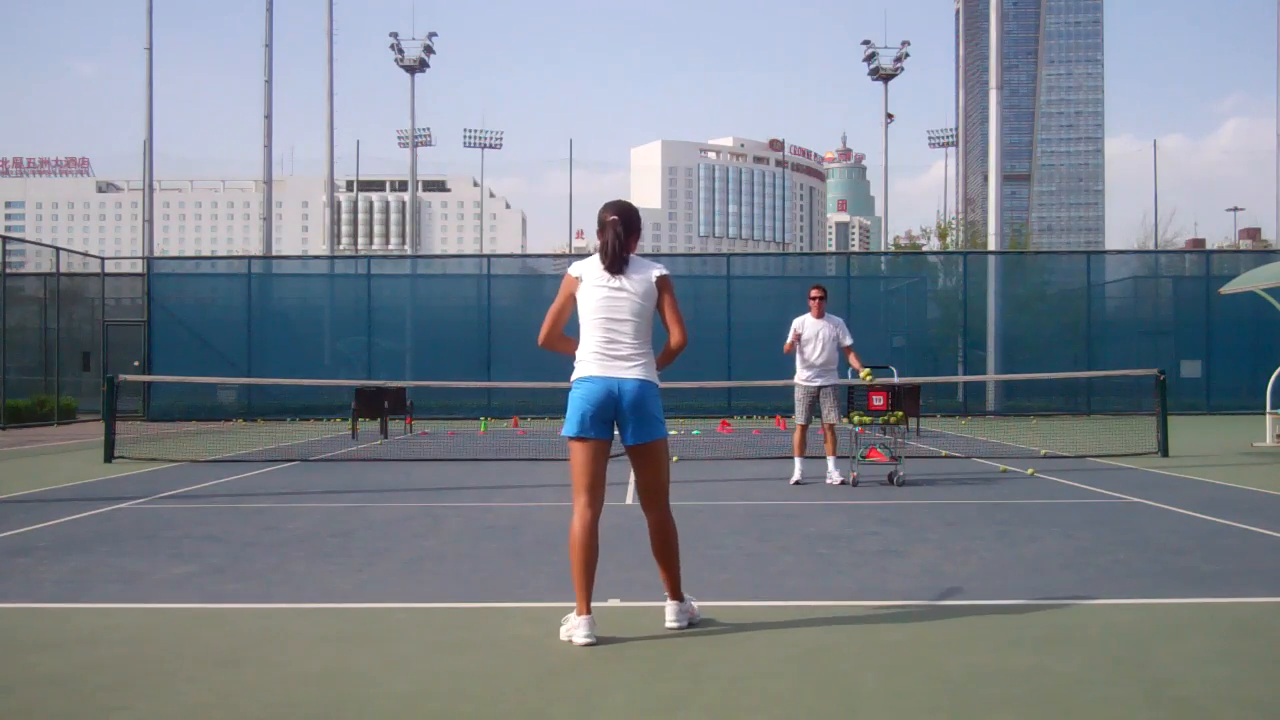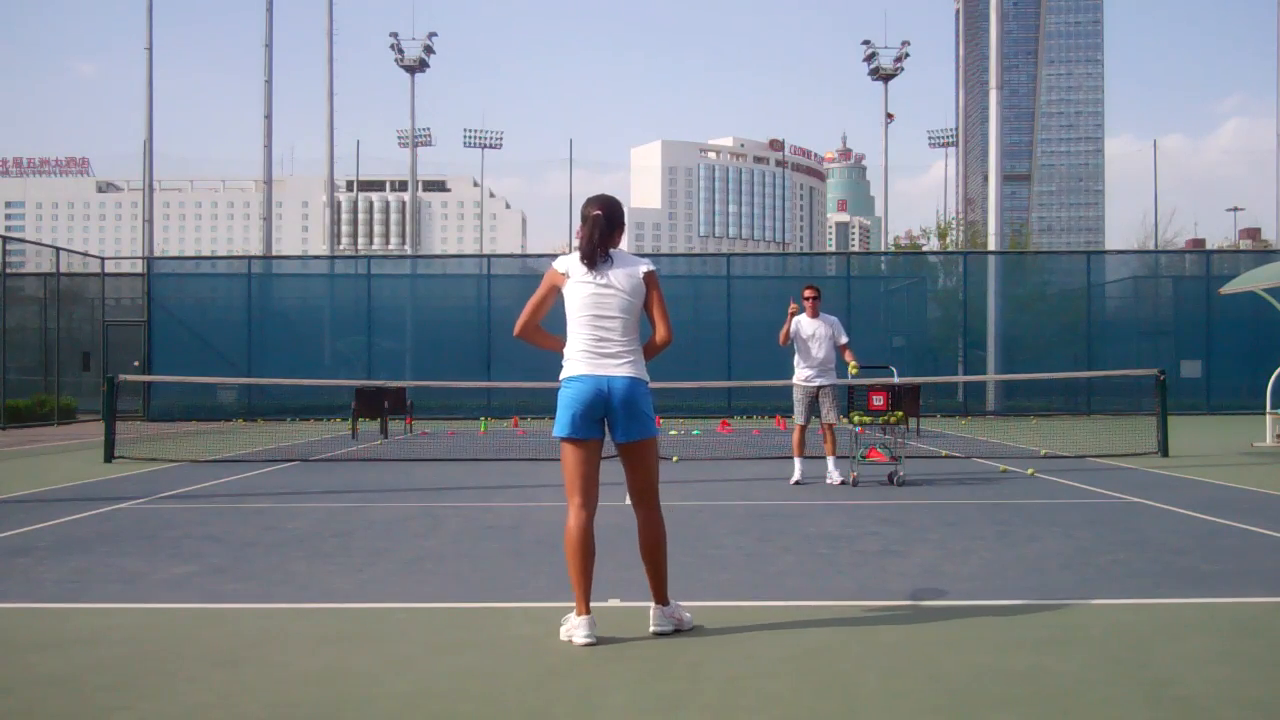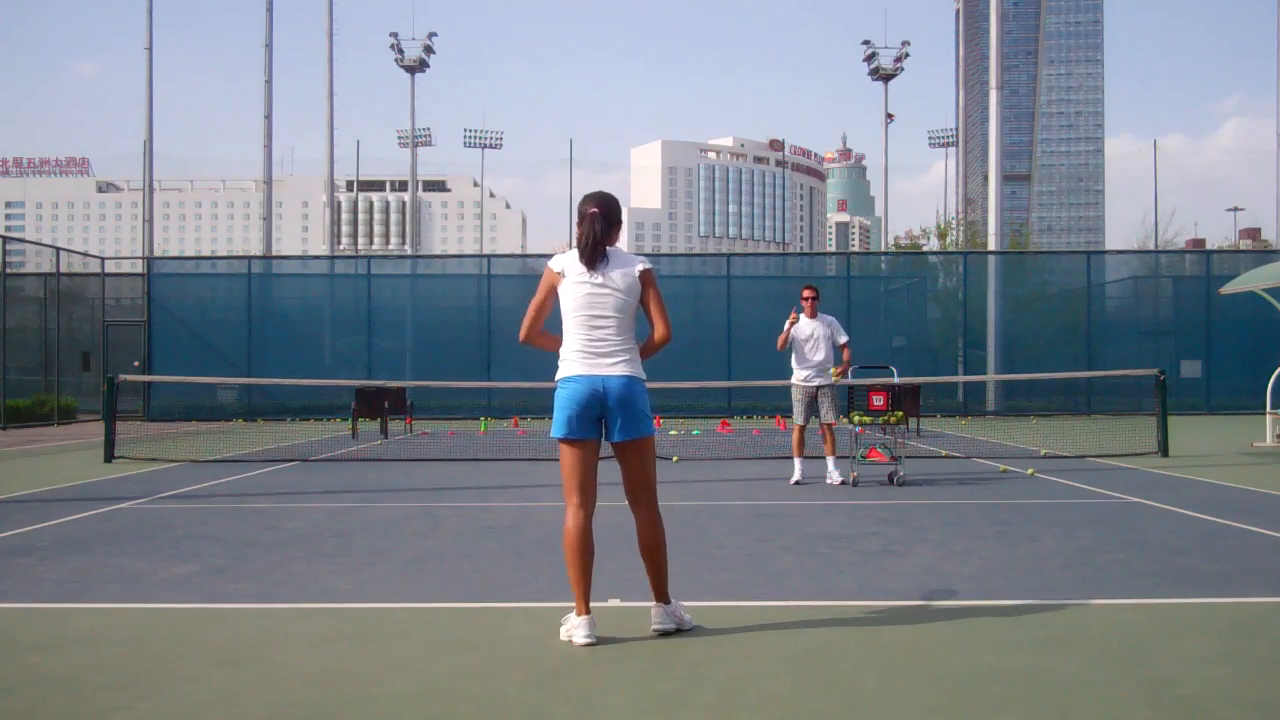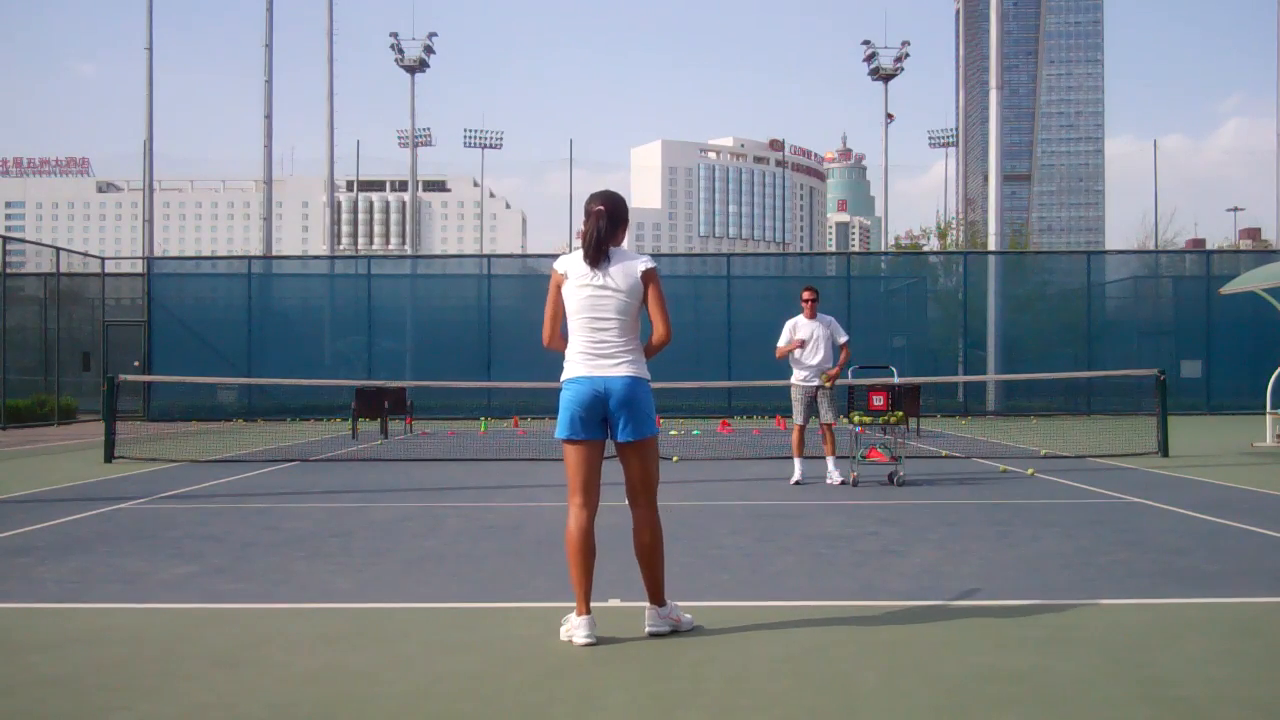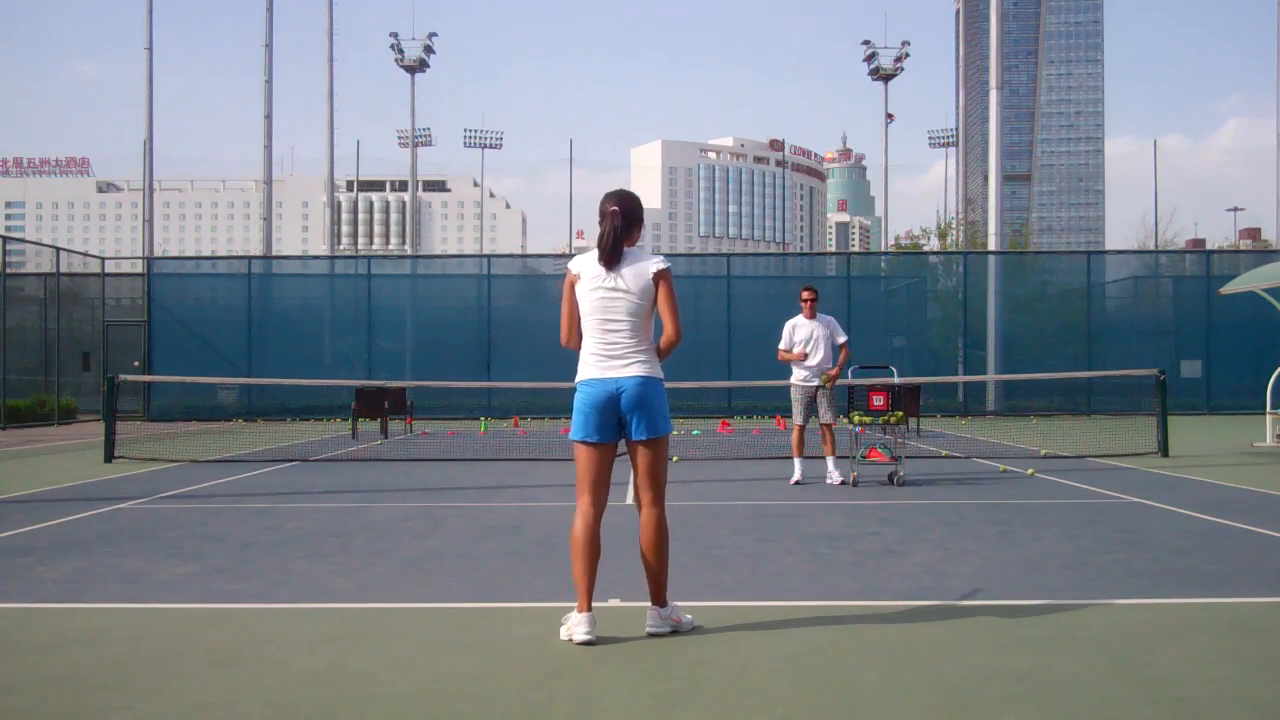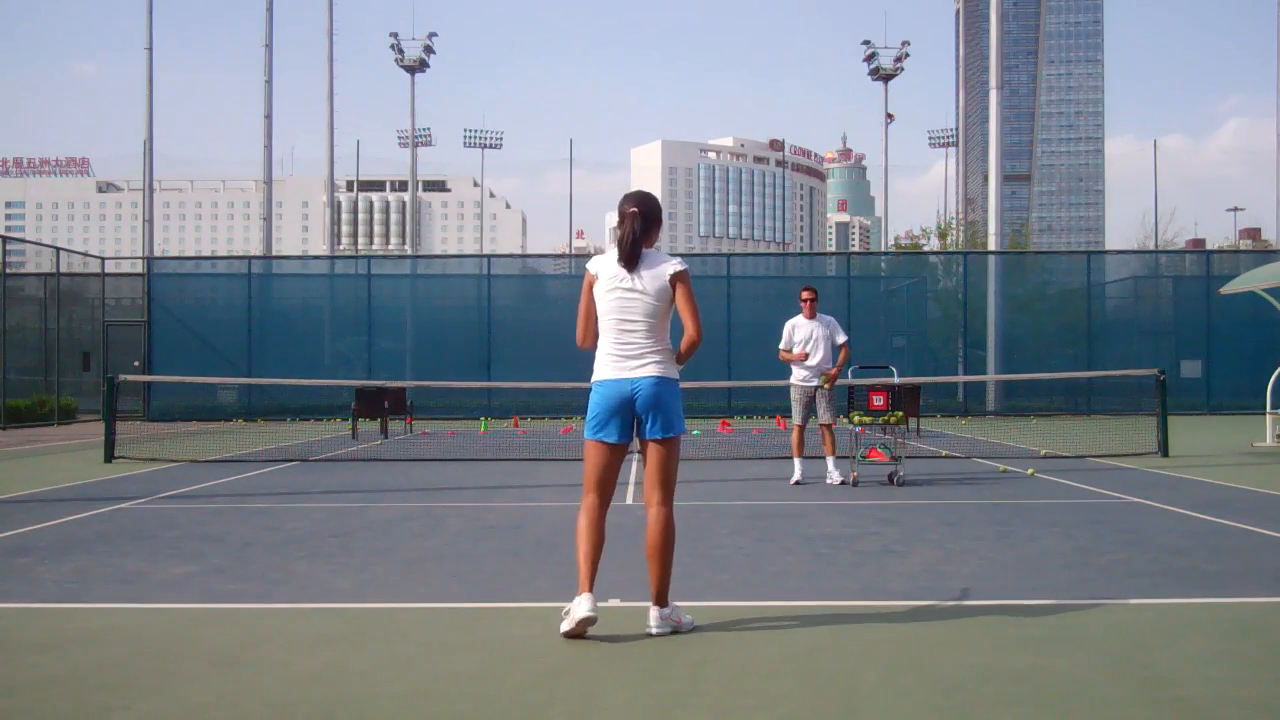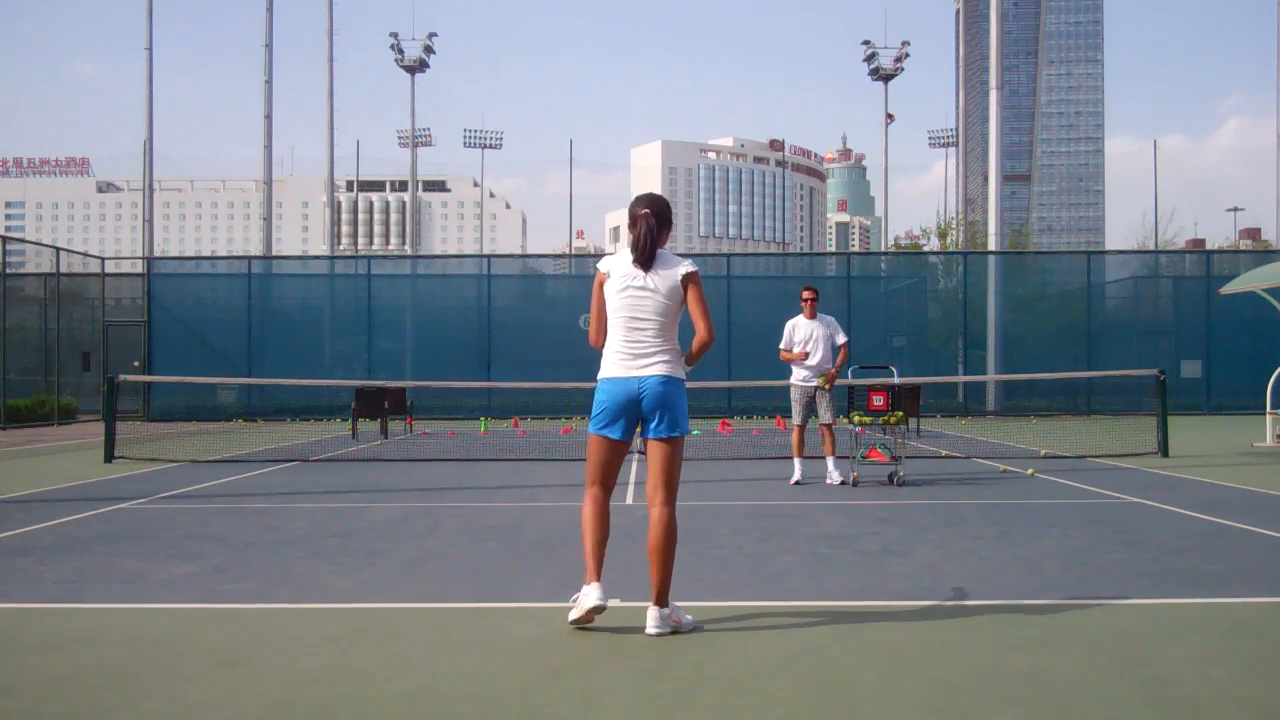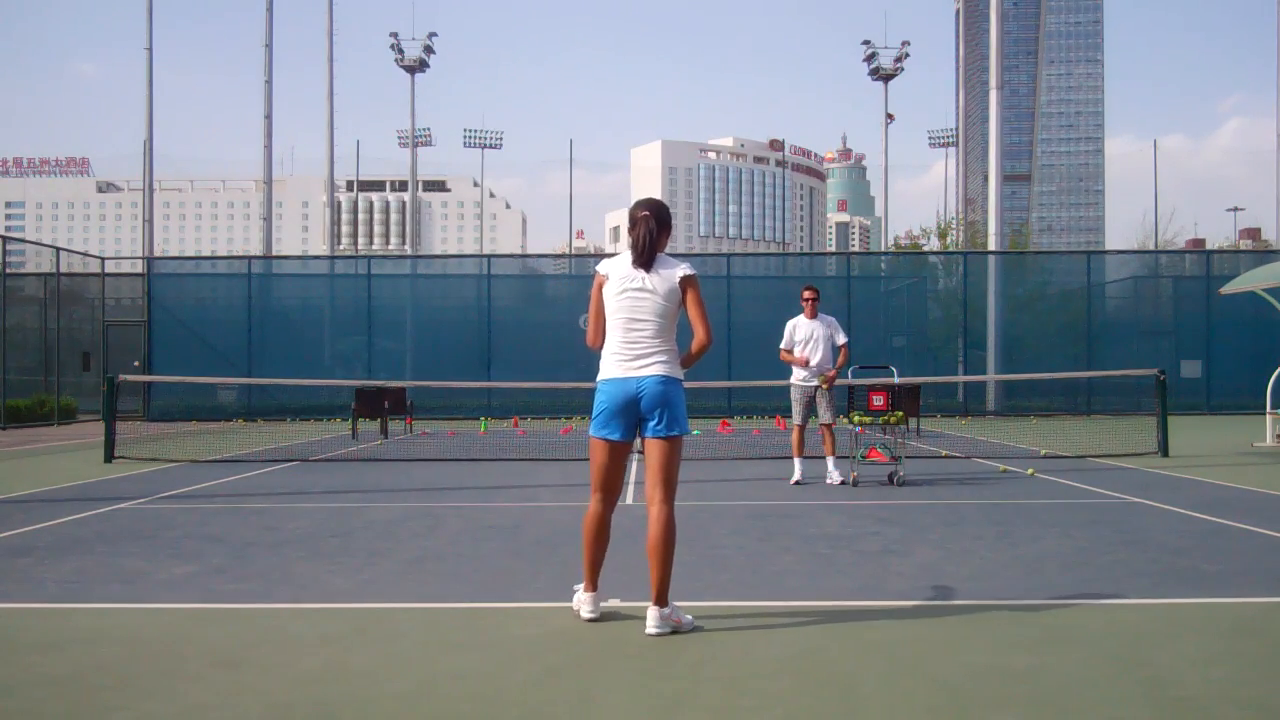
dt=0.2s
person 1, frame 1
left shoulder: (579, 271)
right shoulder: (656, 274)
left elbow: (547, 338)
right elbow: (679, 339)
left hip: (589, 387)
right hip: (640, 389)
left knee: (585, 506)
right knee: (657, 506)
left ankle: (582, 616)
right ankle: (676, 603)
person 1, frame 2
left shoulder: (564, 267)
right shoulder: (641, 269)
left elbow: (522, 329)
right elbow: (663, 335)
left hip: (579, 385)
right hip: (630, 386)
left knee: (580, 506)
right knee: (647, 505)
left ankle: (582, 616)
right ankle: (662, 608)
person 1, frame 3
left shoulder: (560, 266)
right shoulder: (638, 267)
left elbow: (528, 333)
right elbow: (662, 333)
left hip: (574, 385)
right hip: (626, 385)
left knee: (578, 506)
right knee: (644, 504)
left ankle: (582, 617)
right ankle: (663, 606)
person 1, frame 4
left shoulder: (565, 266)
right shoulder: (642, 266)
left elbow: (549, 338)
right elbow: (663, 333)
left hip: (579, 386)
right hip: (630, 385)
left knee: (581, 506)
right knee: (643, 505)
left ankle: (583, 616)
right ankle: (658, 609)
person 1, frame 5
left shoulder: (579, 267)
right shoulder: (655, 267)
left elbow: (568, 339)
right elbow: (673, 333)
left hip: (593, 386)
right hip: (642, 385)
left knee: (589, 505)
right knee: (650, 503)
left ankle: (583, 614)
right ankle: (659, 609)
person 1, frame 6
left shoulder: (597, 267)
right shoulder: (672, 268)
left elbow: (584, 339)
right elbow: (694, 333)
right wrist: (673, 361)
left hip: (608, 385)
right hip: (657, 385)
left knee: (594, 499)
right knee: (658, 502)
left ankle: (585, 596)
right ankle: (660, 610)
person 1, frame 7
left shoulder: (608, 267)
right shoulder: (683, 270)
left elbow: (596, 338)
right elbow: (705, 334)
left hip: (614, 383)
right hip: (664, 384)
left knee: (596, 490)
right knee: (661, 501)
left ankle: (592, 585)
right ankle: (660, 609)
person 1, frame 8
left shoulder: (607, 270)
right shoulder: (681, 273)
left elbow: (594, 340)
right elbow: (703, 337)
left hip: (613, 384)
right hip: (662, 386)
left knee: (602, 497)
right knee: (660, 501)
left ankle: (589, 594)
right ankle: (659, 608)
person 2, frame 1
left shoulder: (837, 323)
right shoulder: (799, 323)
left elbow: (848, 351)
right elbow: (787, 349)
left wrist: (860, 368)
right wrist: (792, 343)
left hip: (829, 382)
right hip: (804, 381)
left knee: (829, 426)
right knee: (801, 425)
left ankle: (832, 471)
right ankle: (798, 470)
person 2, frame 2
left shoulder: (832, 322)
right shoulder: (796, 322)
left elbow: (844, 348)
right elbow: (782, 342)
left wrist: (853, 362)
right wrist: (789, 319)
left hip: (827, 381)
right hip: (802, 381)
left knee: (828, 426)
right knee: (800, 425)
left ankle: (832, 470)
right ankle: (798, 470)
person 2, frame 3
left shoulder: (830, 322)
right shoulder: (794, 323)
left elbow: (844, 347)
right elbow: (780, 347)
left wrist: (845, 363)
right wrist: (789, 326)
left hip: (825, 381)
right hip: (801, 382)
left knee: (827, 426)
right knee: (799, 425)
left ankle: (832, 470)
right ankle: (798, 470)
person 2, frame 4
left shoulder: (830, 322)
right shoulder: (792, 324)
left elbow: (845, 348)
right elbow: (778, 354)
left wrist: (838, 368)
right wrist: (791, 346)
left hip: (825, 382)
right hip: (801, 382)
left knee: (827, 426)
right knee: (799, 426)
left ankle: (832, 470)
right ankle: (798, 471)
person 2, frame 5
left shoulder: (829, 322)
right shoulder: (792, 324)
left elbow: (844, 348)
right elbow: (781, 355)
left wrist: (838, 368)
right wrist: (794, 356)
left hip: (825, 382)
right hip: (800, 382)
left knee: (827, 426)
right knee: (798, 426)
left ankle: (832, 470)
right ankle: (798, 471)
person 2, frame 6
left shoulder: (829, 322)
right shoulder: (791, 325)
left elbow: (844, 348)
right elbow: (781, 354)
left wrist: (837, 368)
right wrist: (795, 357)
left hip: (824, 382)
right hip: (799, 382)
left knee: (826, 426)
right knee: (798, 426)
left ankle: (832, 470)
right ankle: (798, 471)
person 2, frame 7
left shoulder: (829, 322)
right shoulder: (792, 324)
left elbow: (843, 349)
right elbow: (782, 354)
left wrist: (835, 369)
right wrist: (796, 356)
left hip: (824, 382)
right hip: (800, 382)
left knee: (827, 425)
right knee: (798, 426)
left ankle: (832, 470)
right ankle: (798, 471)
person 2, frame 8
left shoulder: (830, 322)
right shoulder: (793, 324)
left elbow: (844, 350)
right elbow: (783, 354)
left wrist: (835, 371)
right wrist: (797, 360)
left hip: (824, 382)
right hip: (800, 382)
left knee: (827, 425)
right knee: (798, 426)
left ankle: (832, 470)
right ankle: (798, 471)
